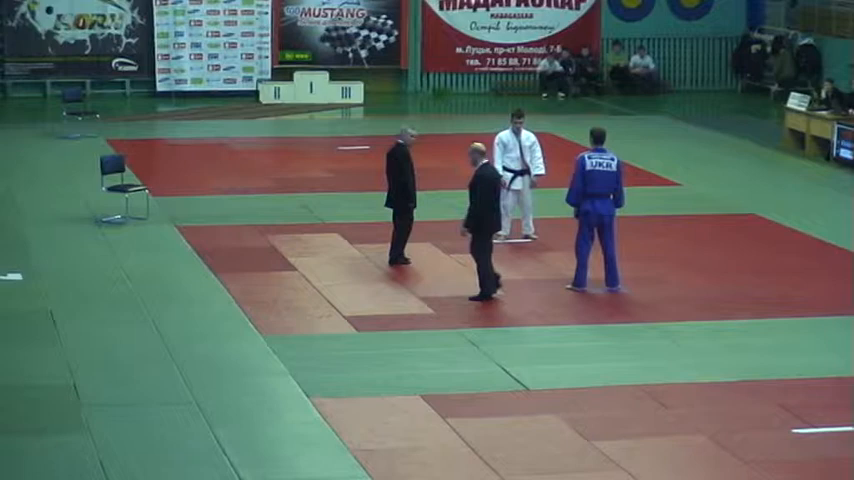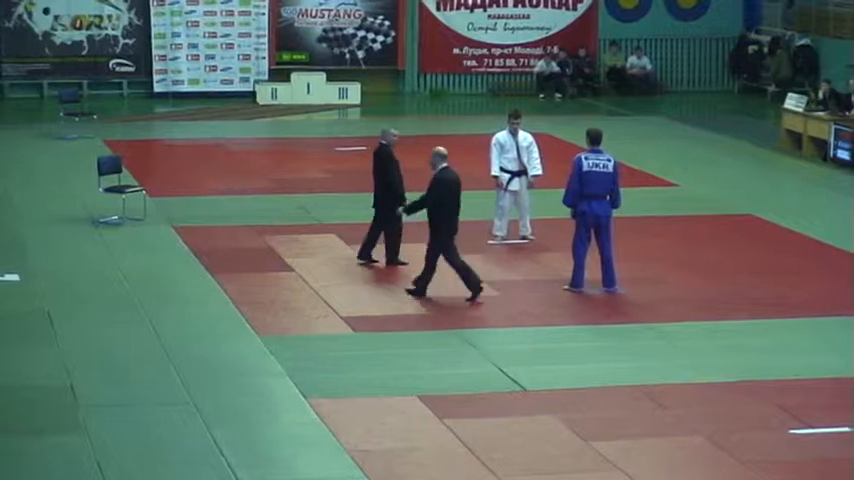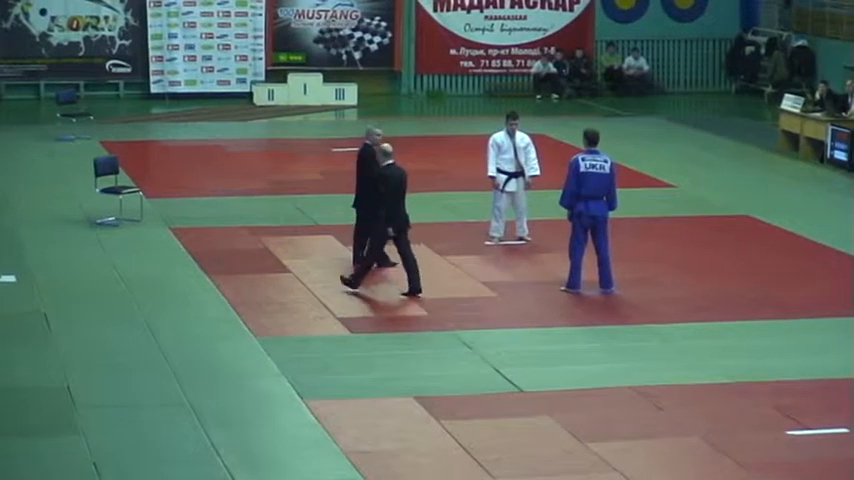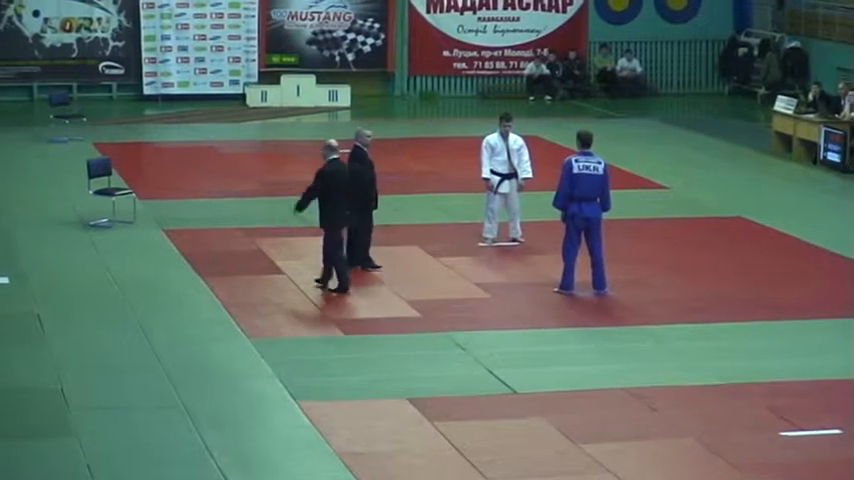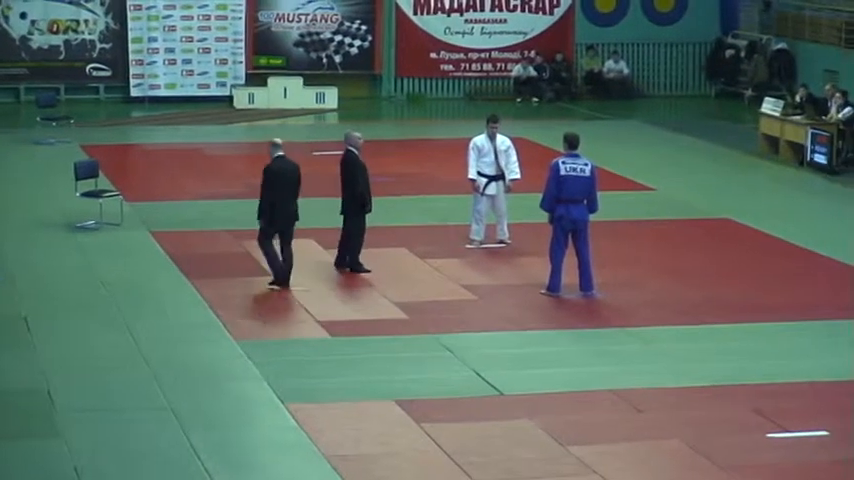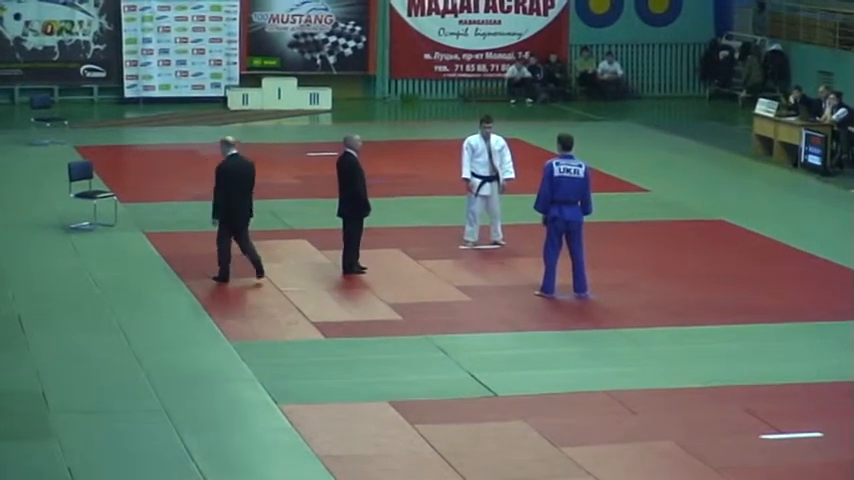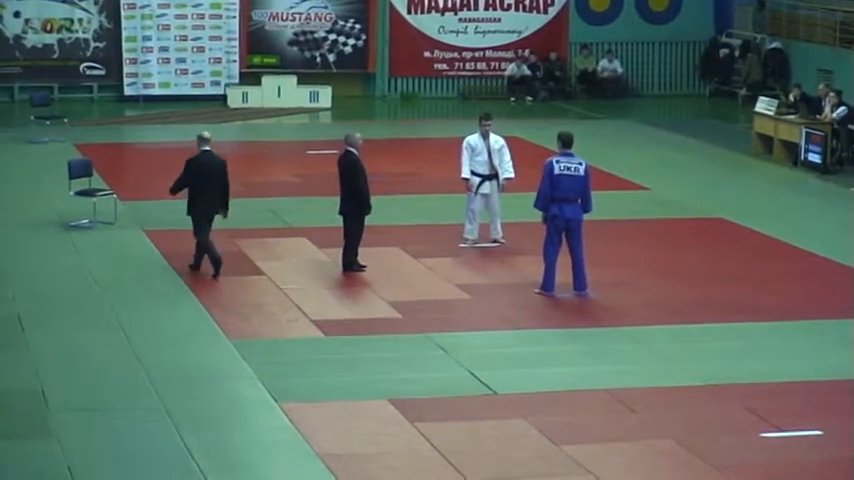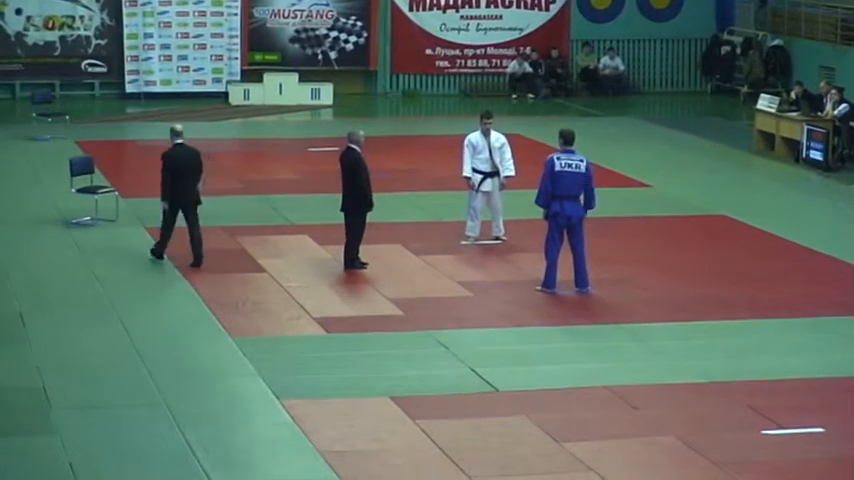
dt=0.4s
person 1, frame 1
left shoulder: (584, 158)
right shoulder: (615, 160)
left elbow: (577, 185)
right elbow: (619, 187)
left wrist: (575, 205)
right wrist: (617, 205)
left hip: (588, 206)
right hip: (607, 207)
left knee: (583, 245)
right knee: (609, 246)
left ankle: (580, 283)
right ankle: (613, 283)
person 1, frame 2
left shoulder: (580, 159)
right shoulder: (611, 161)
left elbow: (573, 186)
right elbow: (615, 188)
left wrist: (572, 205)
right wrist: (613, 206)
left hip: (585, 207)
right hip: (603, 208)
left knee: (580, 246)
right knee: (605, 247)
left ankle: (577, 284)
right ankle: (610, 284)
person 1, frame 3
left shoulder: (577, 160)
right shoulder: (608, 162)
left elbow: (570, 187)
right elbow: (611, 189)
left wrist: (569, 207)
right wrist: (609, 207)
left hip: (581, 208)
right hip: (600, 209)
left knee: (577, 247)
right knee: (602, 248)
left ankle: (574, 285)
right ankle: (607, 285)
person 1, frame 4
left shoulder: (571, 162)
right shoulder: (601, 163)
left elbow: (564, 188)
right elbow: (605, 191)
left wrist: (562, 208)
right wrist: (603, 209)
left hip: (575, 210)
right hip: (594, 210)
left knee: (570, 249)
right knee: (596, 250)
left ankle: (567, 286)
right ankle: (600, 286)
person 1, frame 5
left shoulder: (557, 164)
right shoulder: (588, 165)
left elbow: (551, 190)
right elbow: (592, 192)
left wrist: (549, 210)
right wrist: (590, 211)
left hip: (562, 211)
right hip: (581, 212)
left knee: (557, 250)
right knee: (583, 251)
left ankle: (554, 288)
right ankle: (587, 288)
person 1, frame 6
left shoulder: (551, 165)
right shoulder: (582, 167)
left elbow: (545, 192)
right elbow: (586, 194)
left wrist: (544, 212)
right wrist: (584, 213)
left hip: (556, 213)
right hip: (575, 213)
left knee: (551, 252)
right knee: (577, 253)
left ankle: (548, 289)
right ankle: (581, 289)
person 1, frame 7
left shoulder: (552, 163)
right shoulder: (583, 165)
left elbow: (545, 189)
right elbow: (586, 192)
left wrist: (544, 210)
right wrist: (583, 211)
left hip: (556, 211)
right hip: (575, 211)
left knee: (551, 250)
right knee: (577, 250)
left ankle: (548, 287)
right ankle: (581, 287)
person 1, frame 8
left shoulder: (553, 160)
right shoulder: (584, 162)
left elbow: (545, 186)
right elbow: (589, 188)
left wrist: (545, 207)
right wrist: (586, 208)
left hip: (557, 208)
right hip: (576, 208)
left knee: (553, 247)
right knee: (578, 248)
left ankle: (549, 285)
right ankle: (583, 285)
person 2, frame 1
left shoulder: (481, 175)
right shoulder: (492, 171)
left elbow: (476, 203)
left wrist: (467, 225)
left hip: (482, 222)
right hip: (489, 220)
left knee: (481, 255)
right knee: (481, 253)
left ankle: (486, 291)
right ankle: (493, 280)
person 2, frame 2
left shoulder: (438, 178)
right shoulder: (452, 175)
left elbow: (427, 200)
left wrist: (406, 210)
left hip: (440, 225)
right hip: (449, 223)
left knee: (451, 257)
right knee: (432, 256)
left ankle: (474, 285)
right ankle: (420, 288)
person 2, frame 3
left shoulder: (383, 174)
right shoulder: (401, 172)
left elbow: (385, 201)
left wrist: (387, 225)
left hip: (387, 222)
right hip: (401, 220)
left knee: (373, 252)
right knee: (406, 253)
left ankle: (355, 280)
right ankle: (415, 287)
person 2, frame 4
left shoulder: (325, 171)
right shoulder: (347, 169)
left elbow: (312, 192)
left wrist: (298, 207)
right wrist: (348, 213)
left hip: (331, 216)
right hip: (342, 215)
left knee: (335, 249)
right knee: (329, 246)
left ankle: (343, 284)
right ankle: (325, 277)
person 2, frame 5
left shoulder: (270, 168)
right shoulder: (295, 166)
left elbow: (266, 194)
left wrist: (261, 215)
left hip: (273, 214)
right hip: (291, 212)
left knee: (264, 241)
right knee: (286, 245)
left ankle: (279, 273)
right ankle: (284, 279)
person 2, frame 6
left shoulder: (223, 167)
right shoulder: (249, 164)
left elbow: (219, 192)
left wrist: (215, 215)
left hip: (228, 211)
right hip: (245, 210)
left knee: (223, 241)
right knee: (243, 239)
left ankle: (224, 274)
right ankle: (257, 265)
person 2, frame 7
left shoulder: (193, 162)
right shoulder: (221, 161)
left elbow: (183, 181)
right elbow: (225, 186)
left wrist: (173, 190)
right wrist: (225, 207)
left hip: (197, 205)
right hip: (214, 204)
left knee: (201, 234)
right knee: (204, 233)
left ankle: (216, 260)
right ankle: (196, 263)
person 2, frame 8
left shoulder: (168, 155)
right shoulder: (194, 153)
left elbow: (165, 179)
right elbow: (199, 173)
left wrist: (164, 200)
left hip: (173, 197)
right hip: (191, 197)
left knee: (167, 225)
right knee: (194, 227)
left ankle: (158, 251)
right ankle: (197, 257)
person 3, frame 1
left shoulder: (393, 150)
right shoulder: (403, 152)
left elbow: (390, 173)
right elbow: (406, 177)
left wrist: (394, 189)
right wrist: (410, 198)
left hip: (395, 194)
right hip: (403, 196)
left knee: (400, 225)
right knee: (404, 226)
left ankle: (397, 254)
right ankle: (396, 256)
person 3, frame 2
left shoulder: (379, 151)
right shoulder: (386, 152)
right elbow: (391, 177)
right wrist: (401, 196)
left hip: (382, 196)
right hip: (389, 196)
left knee: (378, 225)
right knee: (394, 228)
left ankle: (364, 254)
right ankle: (392, 258)
person 3, frame 3
left shoulder: (364, 150)
right shoulder: (369, 152)
right elbow: (373, 177)
left wrist: (379, 194)
right wrist: (381, 195)
left hip: (364, 197)
right hip: (370, 197)
left knee: (363, 228)
left ankle: (358, 257)
right ankle: (381, 259)
person 3, frame 4
left shoulder: (357, 153)
right shoulder: (359, 154)
right elbow: (363, 179)
left wrist: (370, 197)
right wrist: (371, 198)
left hip: (357, 198)
right hip: (362, 199)
left knee: (355, 229)
right knee: (364, 229)
left ankle: (352, 259)
right ankle: (364, 261)
person 3, frame 5
left shoulder: (348, 156)
right shoulder: (352, 159)
right elbow: (357, 183)
left wrist: (364, 201)
right wrist: (365, 202)
left hip: (351, 201)
right hip: (356, 202)
left knee: (349, 232)
right knee: (357, 233)
left ankle: (342, 261)
right ankle: (354, 264)
person 3, frame 6
left shoulder: (343, 159)
right shoulder: (351, 161)
right elbow: (357, 186)
right wrist: (365, 204)
left hip: (348, 204)
right hip: (354, 205)
left knee: (352, 234)
right knee: (353, 235)
left ankle: (352, 262)
right ankle: (349, 266)
person 3, frame 7
left shoulder: (344, 157)
right shoulder: (353, 160)
right elbow: (359, 185)
right wrist: (366, 203)
left hip: (349, 202)
right hip: (355, 203)
left knee: (352, 233)
right knee: (354, 234)
left ankle: (351, 260)
right ankle: (349, 264)
person 3, frame 8
left shoulder: (346, 154)
right shoulder: (356, 157)
right elbow: (361, 182)
right wrist: (368, 201)
left hip: (350, 199)
right hip: (357, 201)
left knee: (353, 231)
right knee: (355, 231)
left ankle: (353, 258)
right ankle: (350, 261)
person 4, frame 1
left shoulder: (530, 137)
right shoulder: (502, 137)
left elbow: (536, 156)
right elbow: (498, 157)
left wrist: (535, 175)
right wrist: (500, 176)
left hip: (525, 176)
right hip: (509, 176)
left knee: (527, 205)
right knee: (506, 206)
left ankle: (528, 232)
right ankle: (502, 233)
person 4, frame 2
left shoulder: (527, 137)
right shoulder: (499, 137)
left elbow: (534, 157)
right elbow: (495, 158)
left wrist: (532, 175)
right wrist: (497, 177)
left hip: (522, 176)
right hip: (506, 176)
left knee: (524, 206)
right knee: (503, 206)
left ankle: (525, 232)
right ankle: (499, 233)
person 4, frame 3
left shoulder: (524, 138)
right shoulder: (496, 138)
left elbow: (531, 157)
right elbow: (492, 158)
left wrist: (530, 176)
right wrist: (493, 177)
left hip: (519, 177)
right hip: (502, 177)
left knee: (521, 207)
right knee: (499, 207)
left ankle: (522, 233)
right ankle: (496, 234)
person 4, frame 4
left shoulder: (518, 140)
right shoulder: (490, 140)
left elbow: (524, 160)
right elbow: (486, 160)
left wrist: (522, 178)
right wrist: (487, 179)
left hip: (512, 179)
right hip: (496, 179)
left knee: (514, 209)
right knee: (492, 208)
left ankle: (515, 235)
right ankle: (489, 236)
person 4, frame 5
left shoulder: (505, 141)
right shoulder: (477, 141)
left elbow: (512, 160)
right elbow: (472, 161)
left wrist: (510, 179)
right wrist: (474, 180)
left hip: (499, 181)
right hip: (483, 180)
left knee: (501, 210)
right knee: (479, 210)
left ankle: (502, 236)
right ankle: (476, 238)
person 4, frame 6
left shoulder: (499, 141)
right shoulder: (471, 141)
left elbow: (506, 160)
right elbow: (466, 161)
left wrist: (505, 179)
right wrist: (467, 180)
left hip: (493, 181)
right hip: (477, 181)
left knee: (495, 211)
right knee: (473, 211)
left ankle: (496, 238)
right ankle: (470, 239)
person 4, frame 7
left shoulder: (499, 141)
right shoulder: (470, 141)
left elbow: (505, 160)
right elbow: (465, 161)
left wrist: (504, 178)
right wrist: (467, 179)
left hip: (493, 180)
right hip: (476, 180)
left knee: (495, 210)
right knee: (473, 209)
left ankle: (496, 236)
right ankle: (470, 237)
person 4, frame 8
left shoulder: (500, 138)
right shoulder: (471, 139)
left elbow: (506, 158)
right elbow: (467, 159)
left wrist: (505, 176)
right wrist: (468, 178)
left hip: (495, 177)
right hip: (478, 177)
left knee: (497, 207)
right knee: (475, 207)
left ankle: (498, 233)
right ankle: (472, 234)
